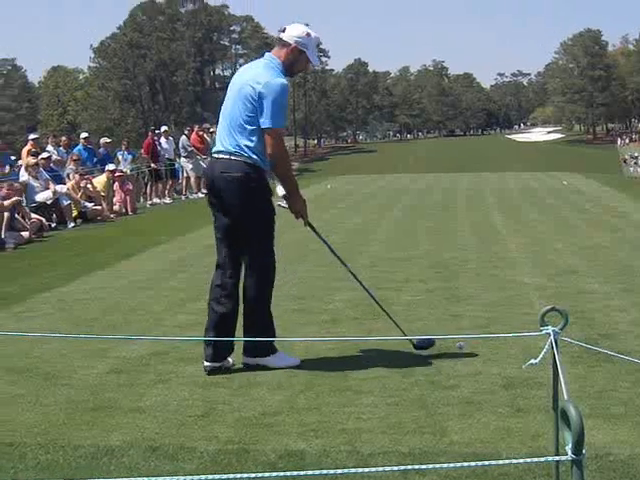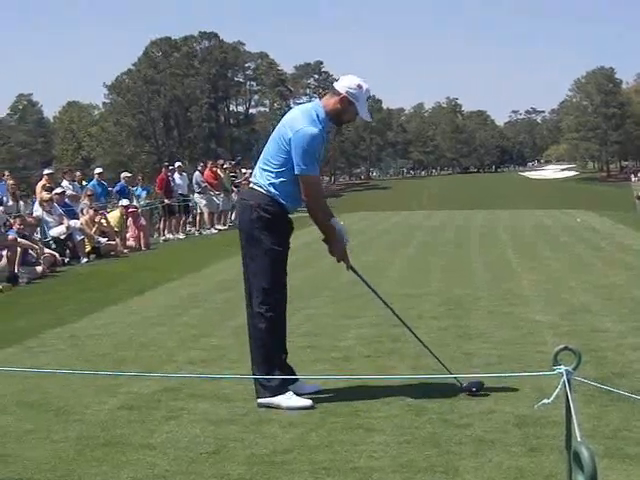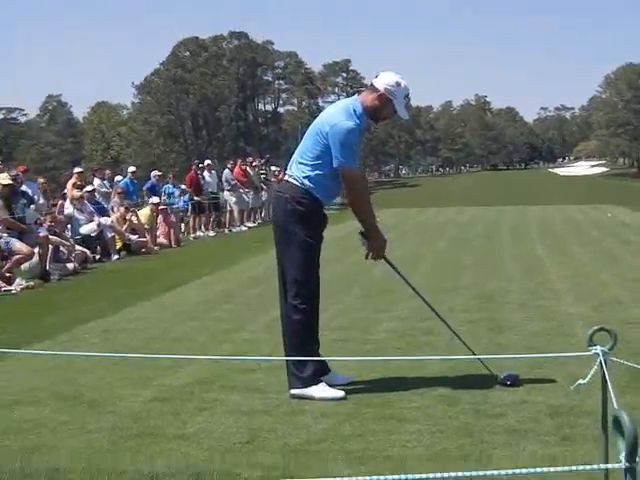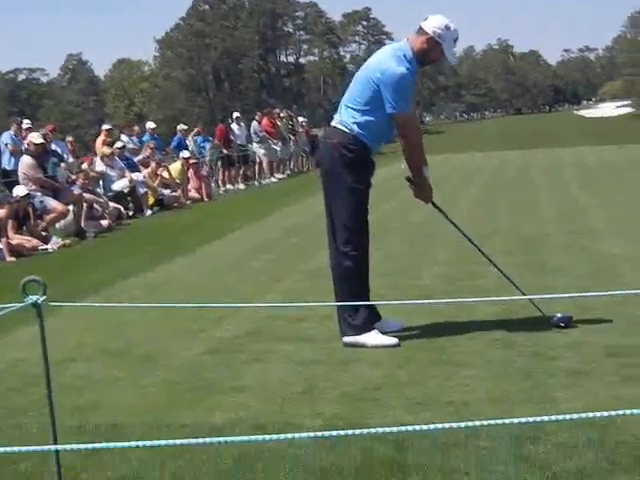
dt=1s
person 1, frame 1
left shoulder: (248, 70)
right shoulder: (275, 83)
right elbow: (274, 149)
left wrist: (281, 185)
right wrist: (294, 195)
left hip: (218, 168)
right hip: (243, 176)
left knee: (228, 264)
right knee: (259, 265)
left ankle: (217, 350)
right ankle: (258, 347)
person 1, frame 2
left shoulder: (309, 115)
right shoulder: (308, 130)
left elbow: (313, 186)
right elbow: (310, 195)
left wrist: (333, 222)
right wrist: (332, 238)
left hip: (268, 211)
right hip: (262, 212)
left knee: (274, 299)
right knee: (266, 300)
left ankle: (280, 374)
right ankle: (270, 388)
person 1, frame 3
left shoulder: (350, 115)
right shoulder: (345, 124)
left elbow: (358, 180)
right elbow: (352, 188)
left wrist: (373, 228)
right wrist: (373, 234)
left hip: (303, 205)
right hip: (296, 205)
left knee: (306, 291)
right knee: (299, 293)
left ankle: (314, 368)
right ankle: (303, 379)
person 1, frame 4
left shoulder: (399, 58)
right shoulder: (397, 70)
left elbow: (410, 124)
right elbow: (407, 131)
left wrist: (422, 167)
right wrist: (420, 181)
left hip: (350, 151)
right hip: (345, 152)
left knee: (355, 239)
right knee: (348, 241)
left ankle: (365, 317)
right ankle: (355, 326)
